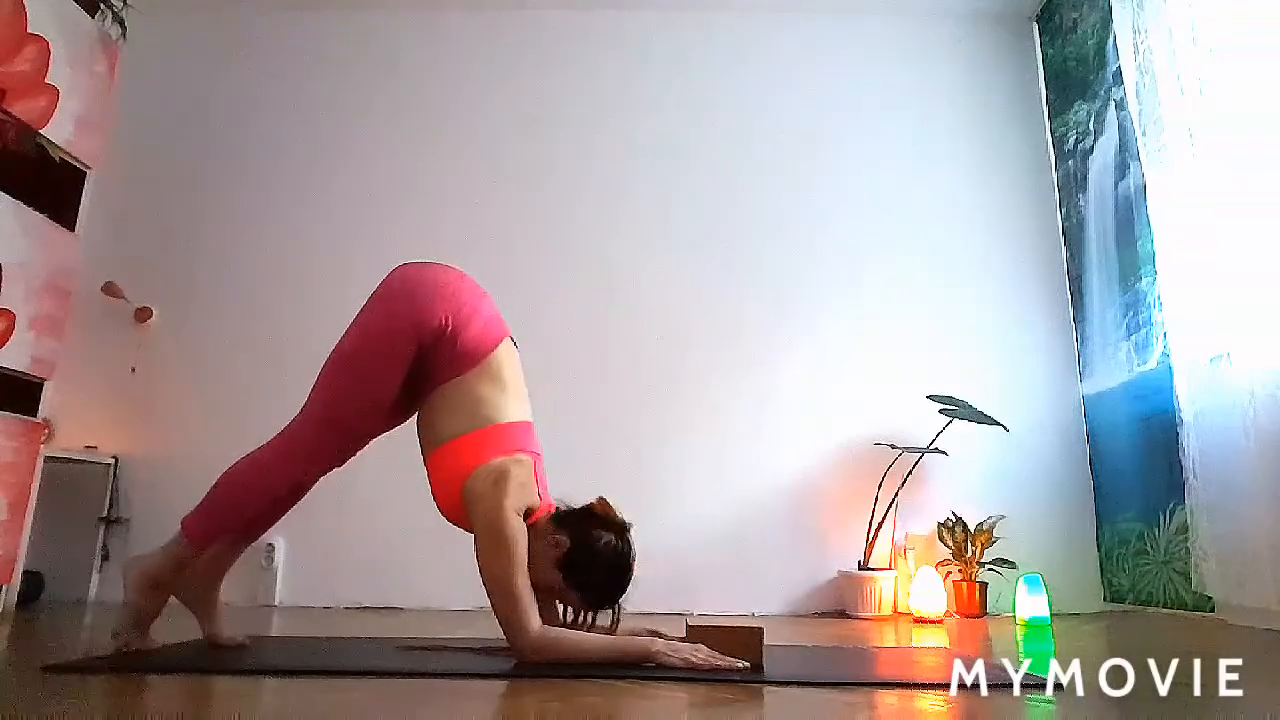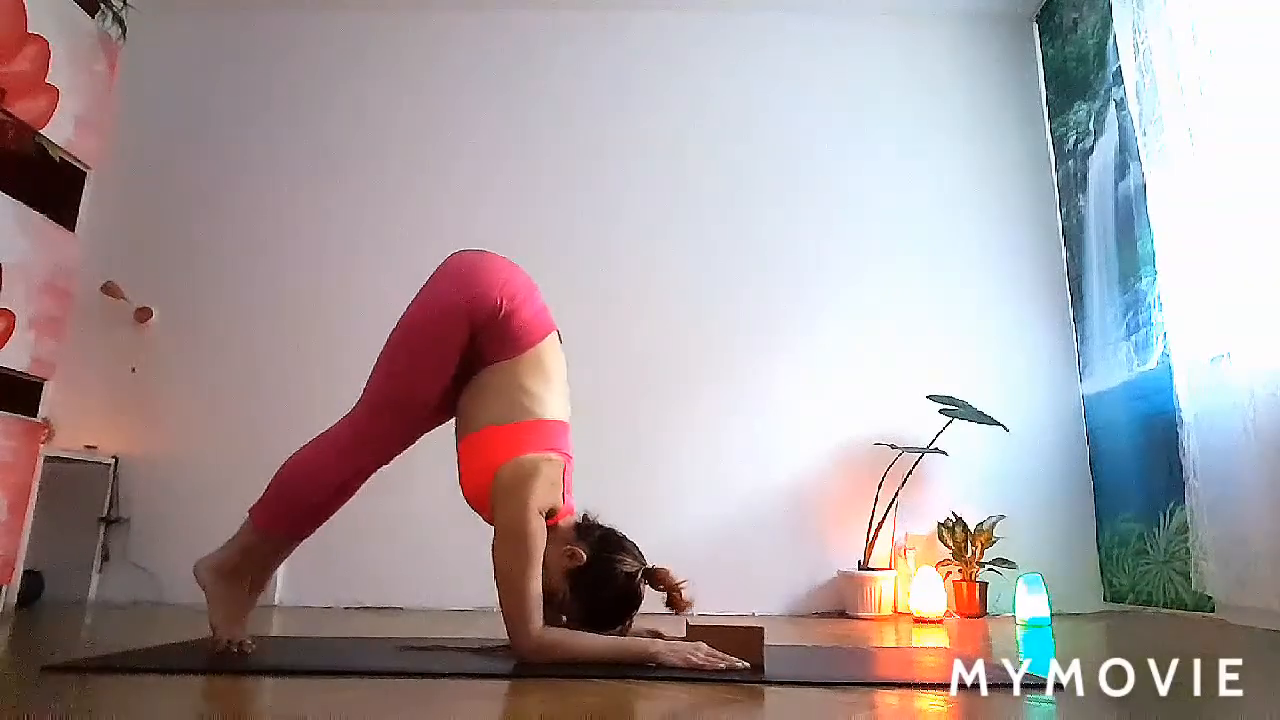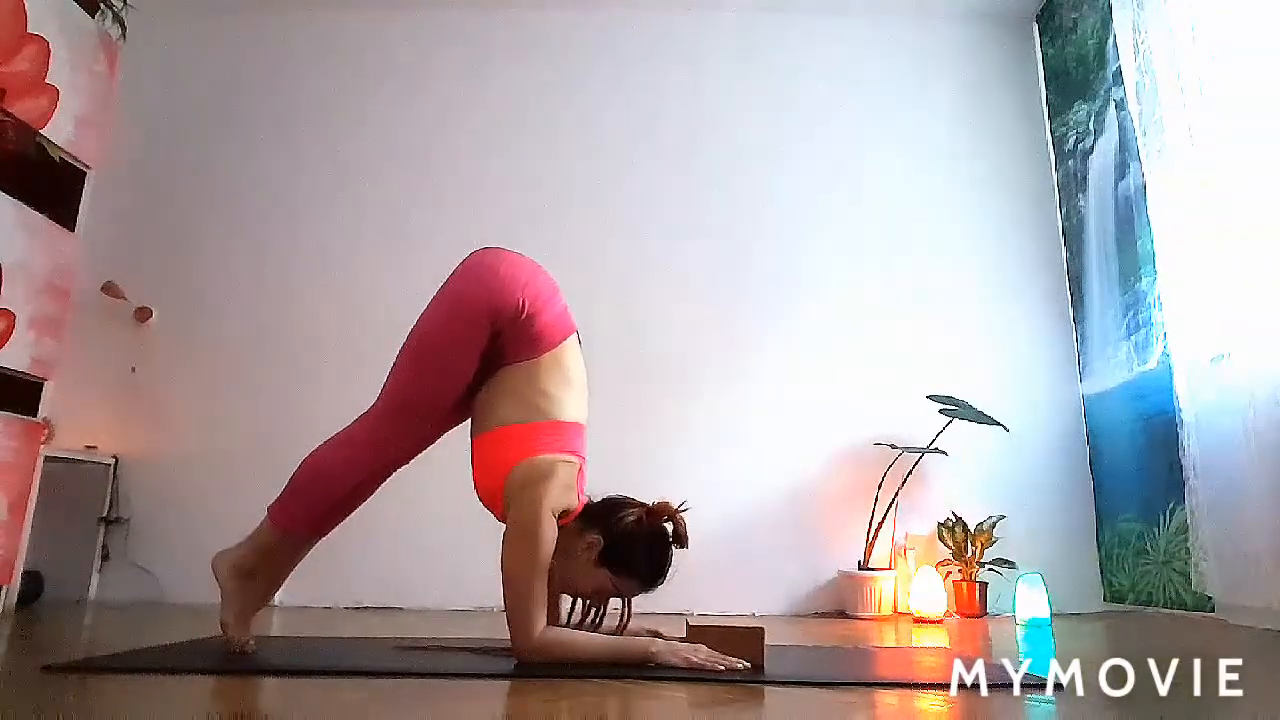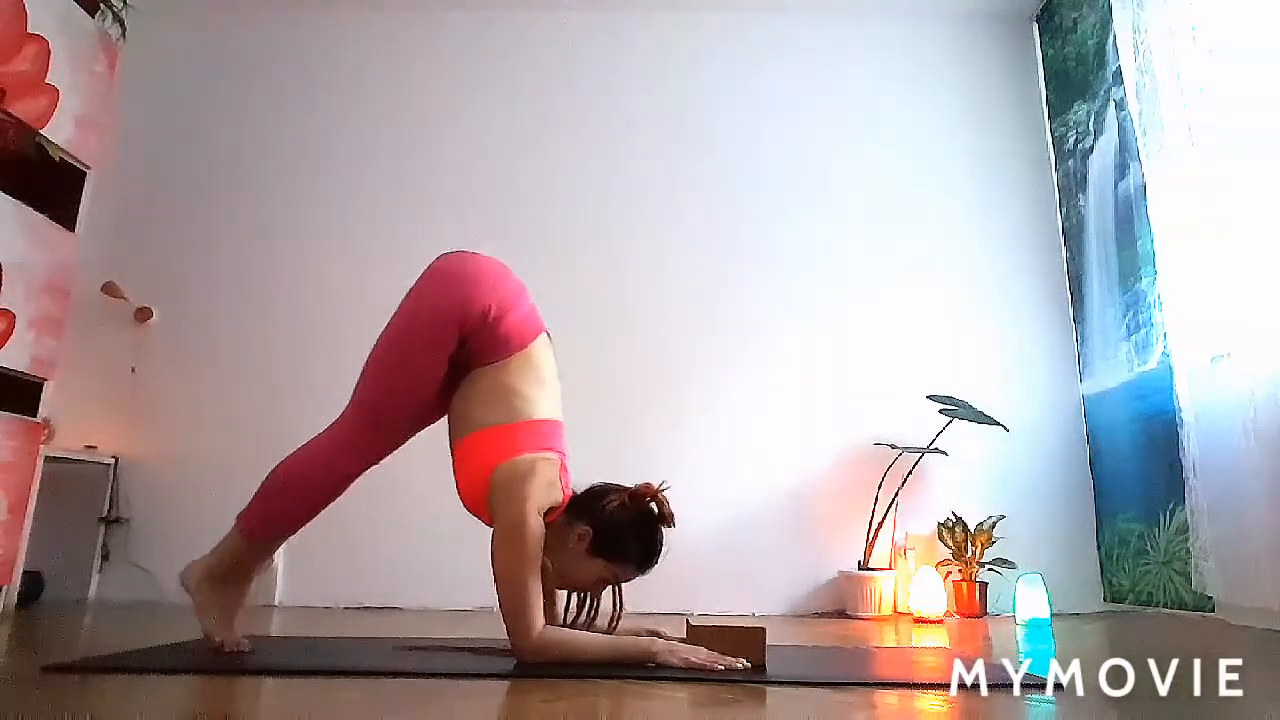
dt=1s
person 1, frame 1
left shoulder: (530, 508)
right shoulder: (503, 501)
left elbow: (536, 627)
right elbow: (528, 642)
left wrist: (626, 634)
right wrist: (644, 648)
left hip: (441, 329)
right hip: (425, 309)
left knee: (319, 452)
right knee: (309, 447)
left ankle: (202, 577)
right ankle: (164, 568)
person 1, frame 2
right shoulder: (528, 498)
right elbow: (529, 641)
left wrist: (627, 634)
right wrist: (648, 649)
left hip: (491, 321)
left knee: (370, 447)
right knee: (365, 439)
left ankle: (251, 572)
right ankle: (233, 564)
person 1, frame 3
right shoulder: (544, 496)
right elbow: (529, 642)
left wrist: (621, 634)
right wrist: (649, 649)
left hip: (512, 316)
left knee: (390, 445)
right knee: (385, 436)
right ankle: (251, 561)
person 1, frame 4
right shoulder: (528, 496)
right elbow: (530, 641)
left wrist: (618, 633)
right wrist: (649, 649)
left hip: (478, 316)
left knee: (363, 443)
right knee: (356, 438)
left ankle: (236, 569)
right ankle: (219, 569)
